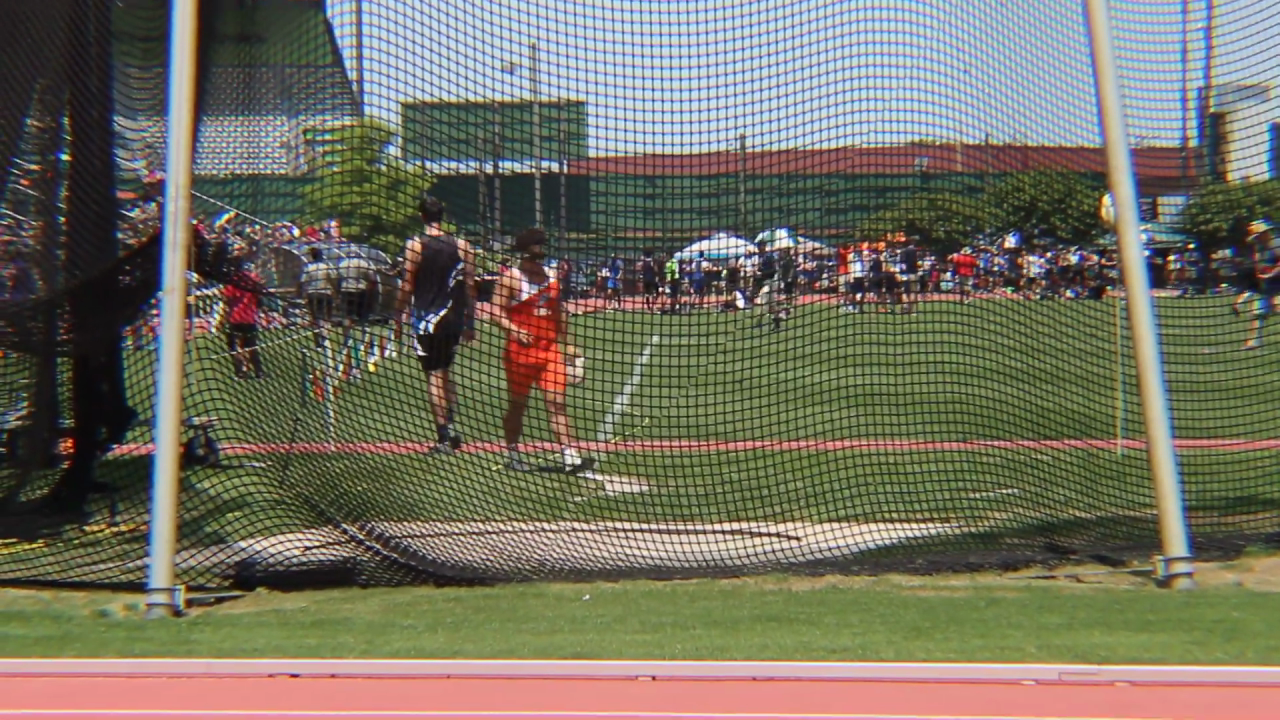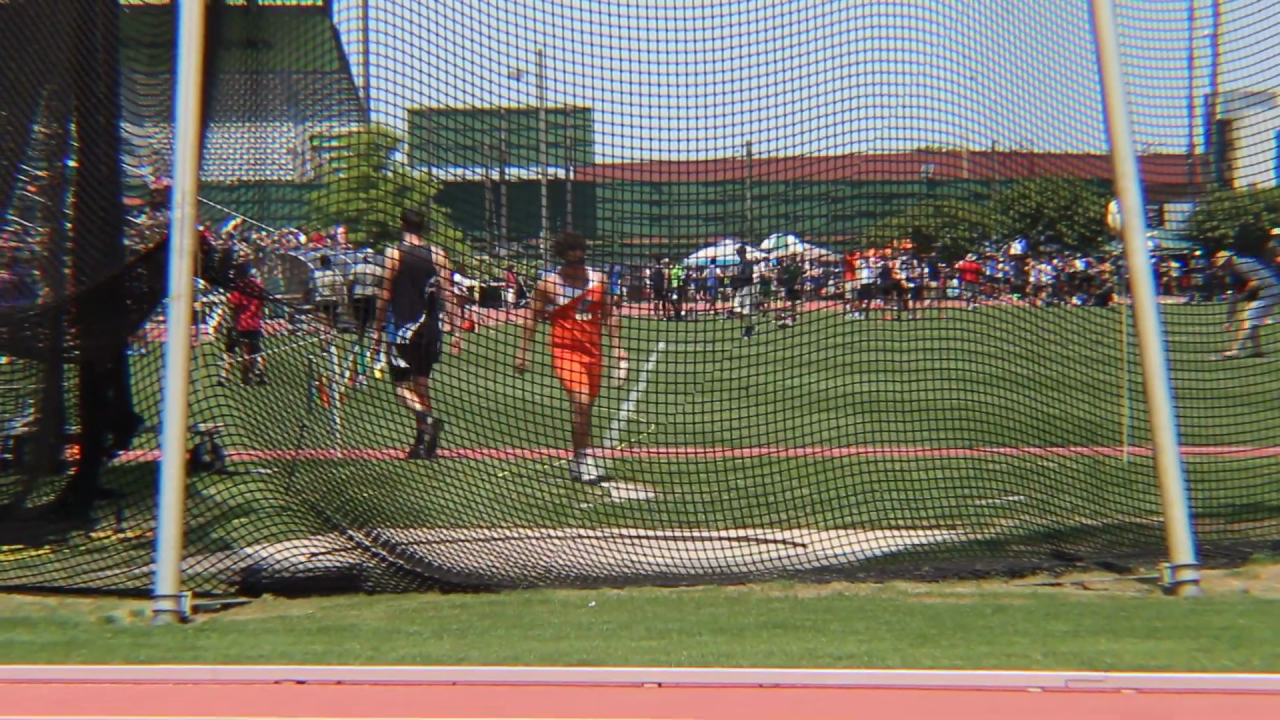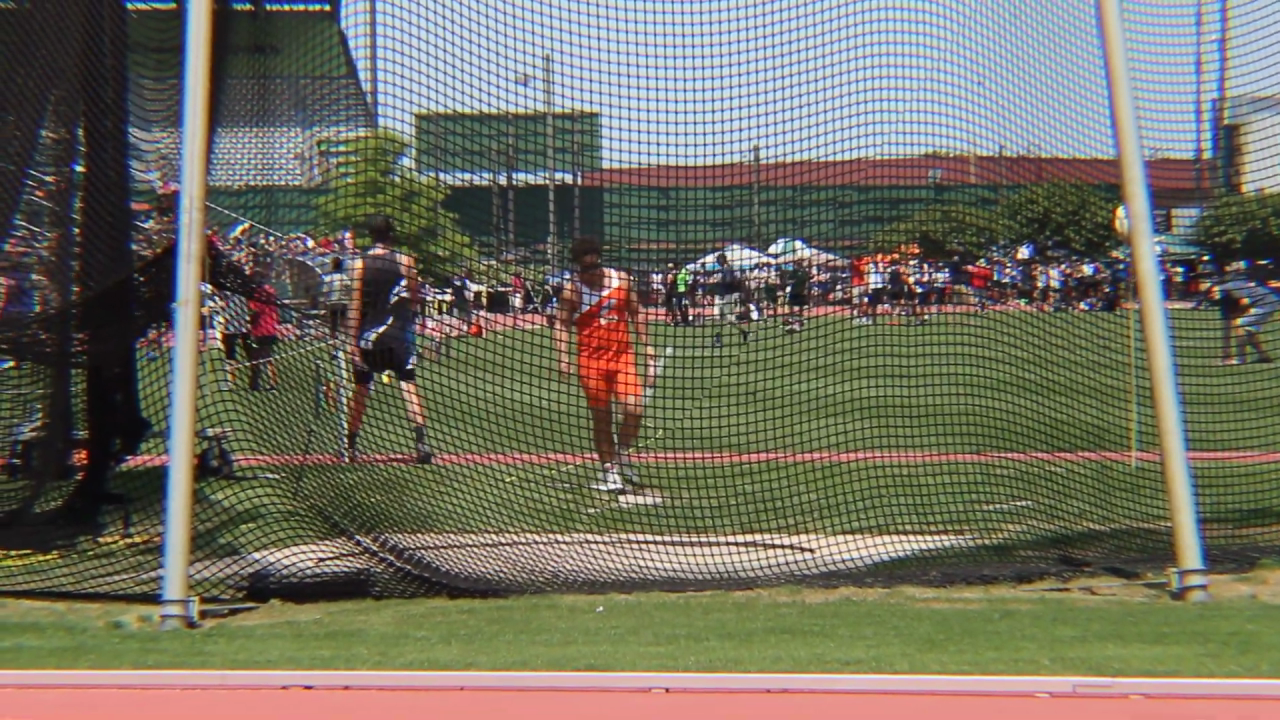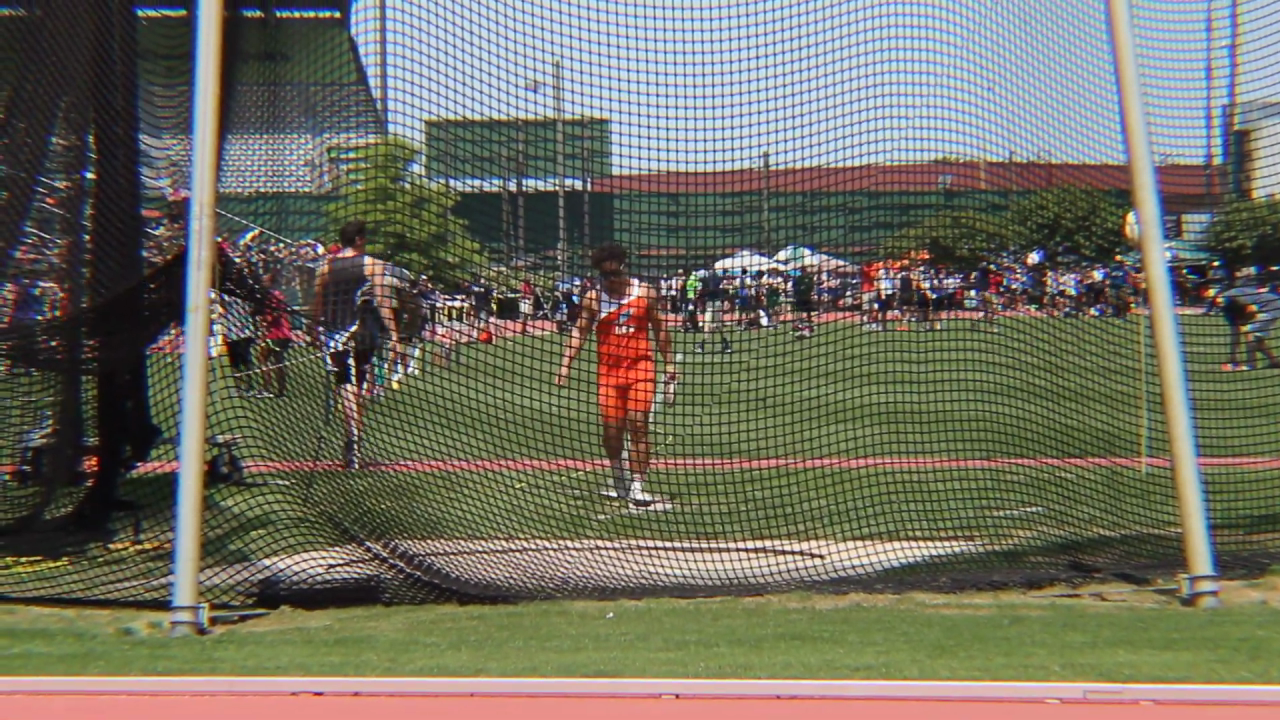
dt=0.4s
person 1, frame 1
left shoulder: (552, 276)
right shoulder: (510, 278)
left elbow: (560, 312)
right elbow: (497, 313)
left wrist: (569, 344)
right wrist: (516, 331)
left hip: (550, 350)
right hip: (520, 351)
left knee: (558, 402)
right knee: (518, 403)
left ankle: (569, 455)
right ankle: (512, 451)
person 1, frame 2
left shoulder: (599, 280)
right shoulder: (548, 284)
left elbow: (609, 316)
right elbow: (532, 319)
left wrist: (617, 347)
right wrist: (522, 352)
left hip: (593, 354)
right hip: (566, 353)
left knee: (584, 409)
right knee: (580, 406)
left ankle: (577, 462)
right ankle: (587, 461)
person 1, frame 3
left shoulder: (621, 280)
right shoulder: (571, 290)
left elbow: (635, 314)
right elbow: (562, 324)
left wrist: (645, 346)
right wrist: (563, 357)
left hip: (623, 356)
right hip: (590, 360)
left knee: (634, 410)
right knee: (601, 418)
left ankle: (621, 454)
right ankle: (608, 471)
person 1, frame 4
left shoulder: (646, 292)
right shoulder: (593, 297)
left elbow: (661, 328)
right elbow: (580, 331)
left wrist: (669, 363)
right wrist: (566, 363)
left hip: (642, 368)
right hip: (609, 371)
left knee: (638, 427)
right knee: (612, 428)
left ankle: (637, 484)
right ankle: (618, 468)
person 2, frame 1
left shoulder: (416, 244)
right shoulder: (461, 244)
left elbow: (406, 287)
right elbow: (469, 285)
left wrist: (398, 319)
right wrist: (470, 322)
left hip: (426, 321)
right hip: (454, 321)
left knee: (434, 378)
right knee: (444, 374)
left ankle: (445, 438)
right ankle: (450, 430)
person 2, frame 2
left shoulder: (394, 254)
right shoulder: (438, 254)
left elbow: (385, 296)
right elbow: (448, 296)
left wrist: (379, 328)
right wrist: (454, 330)
left hip: (401, 331)
right hip: (429, 331)
left knee: (403, 386)
right knee: (422, 383)
left ankle: (428, 420)
right ankle: (423, 444)
person 2, frame 3
left shoulder: (359, 263)
right shoulder: (405, 261)
left elbow: (355, 304)
right elbow: (414, 299)
left wrist: (353, 341)
left hip: (368, 339)
right hip: (399, 336)
left knee: (360, 391)
right knee: (409, 387)
left ankle: (351, 446)
right ankle: (421, 442)
person 2, frame 4
left shoulder: (326, 268)
right shoulder: (373, 264)
left elbow: (317, 307)
right elbow: (383, 301)
left wrist: (317, 333)
right wrist: (392, 334)
left hip: (336, 339)
right hip: (364, 337)
left knee: (347, 392)
right knee: (354, 390)
left ankle: (353, 452)
right ankle: (352, 446)
